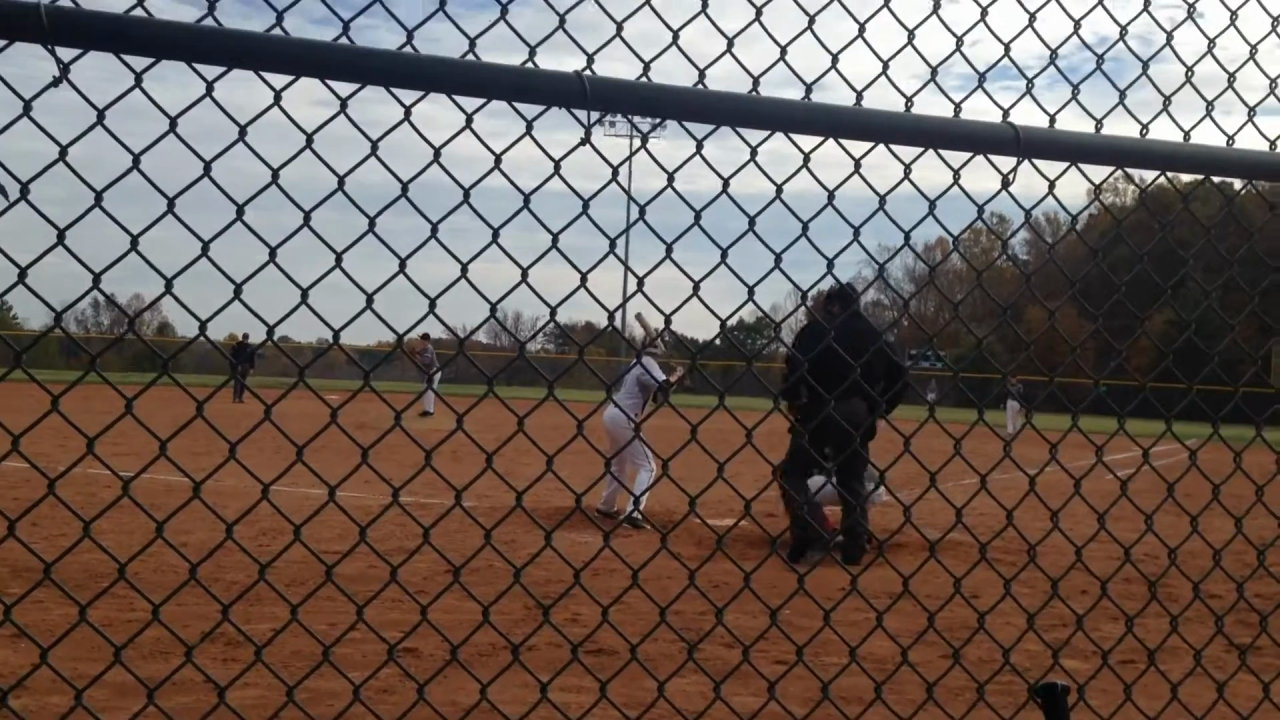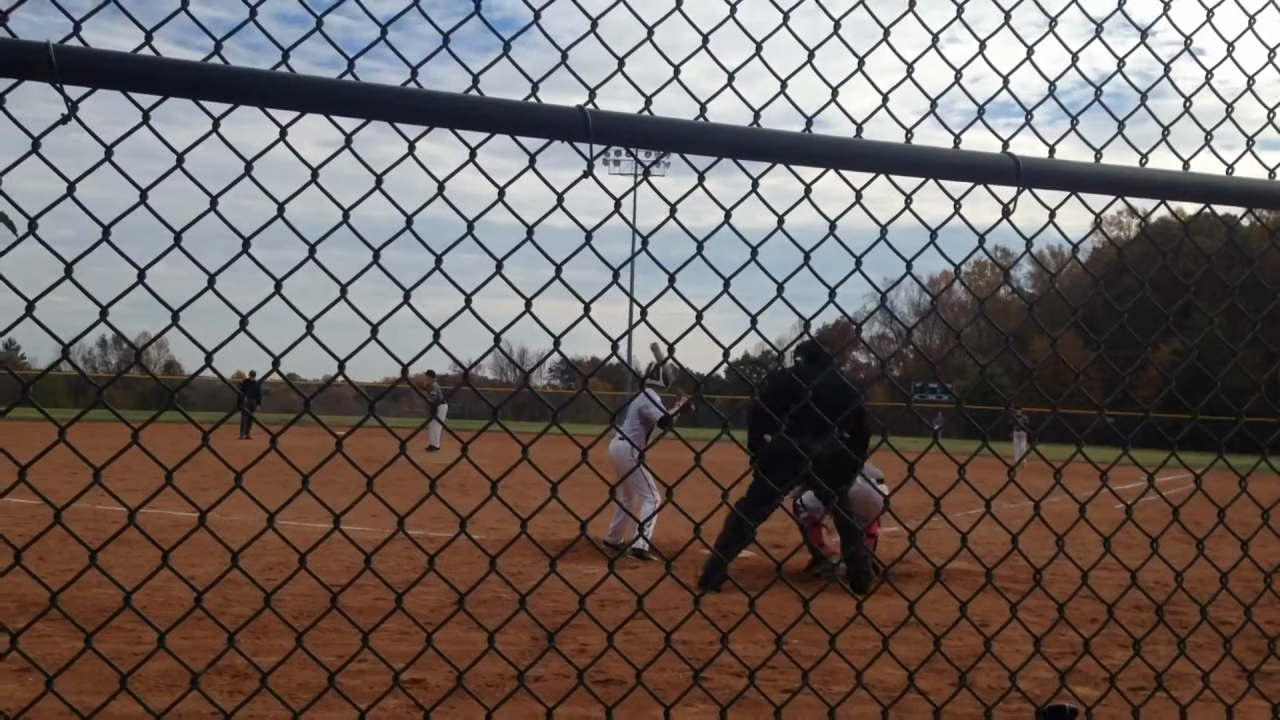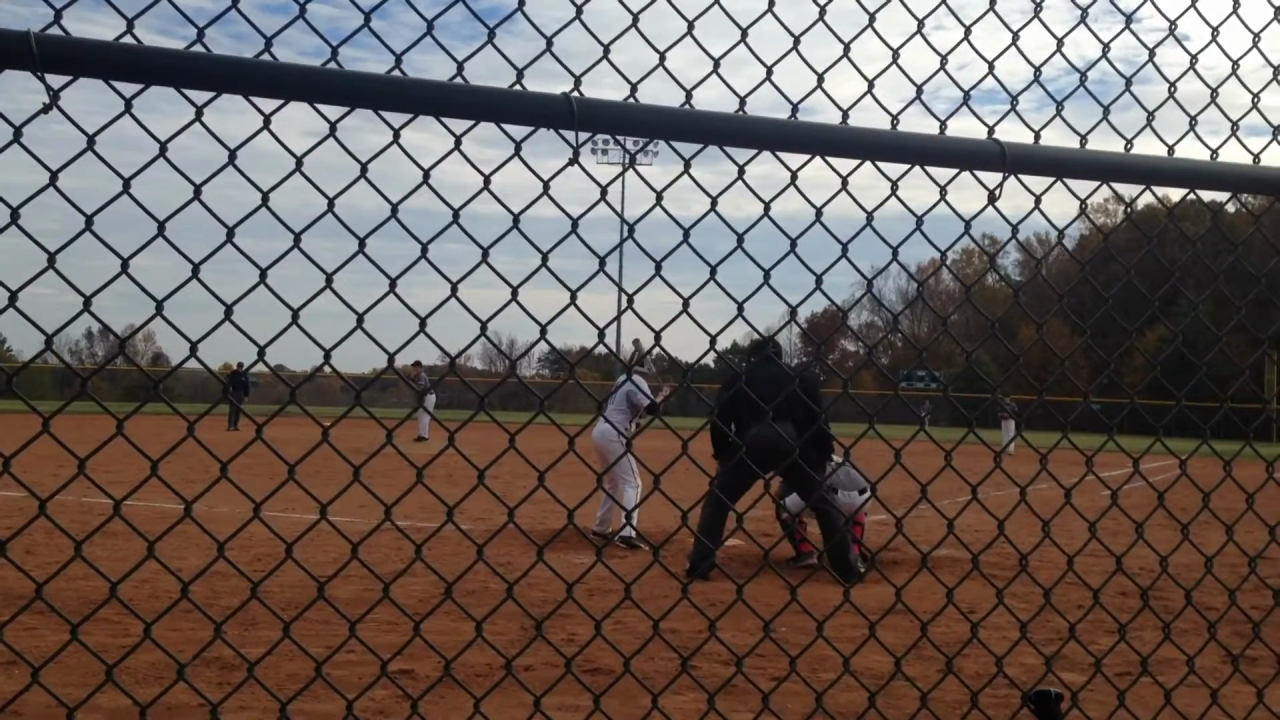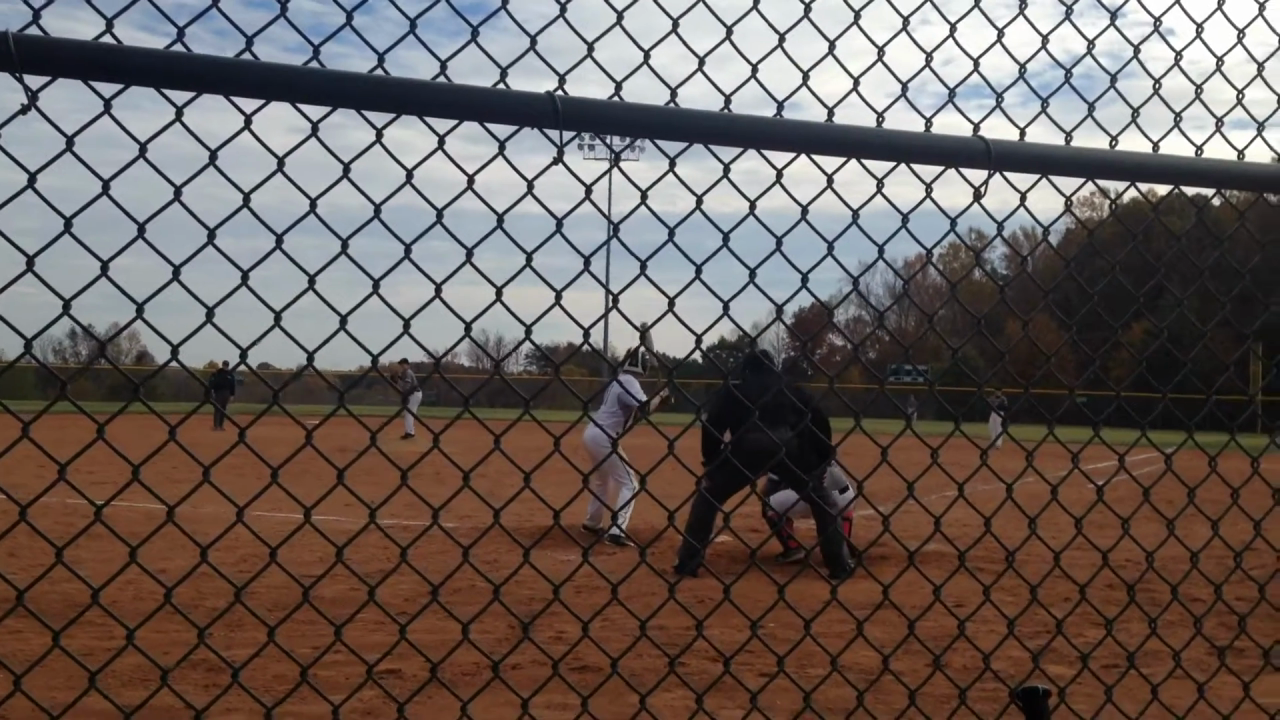
dt=0.4s
person 1, frame 1
left shoulder: (818, 328)
right shoulder: (874, 335)
left elbow: (795, 365)
right elbow: (897, 377)
left wrist: (793, 399)
right wrist: (878, 410)
left hip: (819, 412)
right hip: (858, 415)
left knee: (794, 472)
right knee: (853, 482)
left ankle: (807, 536)
right ankle: (854, 547)
person 1, frame 2
left shoulder: (783, 378)
right shoulder: (844, 386)
left elbow: (758, 414)
right elbow: (860, 432)
left wrist: (757, 451)
right wrist: (852, 464)
left hip: (786, 453)
right hip: (829, 456)
left knee: (748, 510)
right knee: (847, 514)
left ankle: (714, 573)
right ankle: (861, 578)
person 1, frame 3
left shoulder: (740, 378)
right shoulder: (801, 378)
left elbow: (720, 418)
right elbow: (818, 420)
left wrist: (722, 457)
right wrist: (822, 459)
left hip: (752, 444)
right hip: (792, 445)
left knee: (718, 499)
right knee: (823, 503)
left ankle: (700, 564)
right ankle: (848, 569)
person 1, frame 4
left shoulder: (732, 390)
right shoulder: (792, 389)
left elbow: (712, 425)
right elbow: (820, 423)
left wrist: (711, 465)
right wrist: (822, 463)
left hip: (747, 448)
right hip: (789, 448)
left knee: (708, 496)
right knee: (822, 500)
left ankle: (687, 561)
right ankle: (840, 564)
person 2, frame 1
left shoulder: (639, 363)
right shoulder: (648, 364)
left elbow: (657, 397)
right elbow: (664, 388)
left wrist: (674, 380)
right wrist: (676, 376)
left hip: (613, 415)
right hip: (624, 419)
left knee: (619, 464)
right knee: (647, 466)
left ankle: (606, 506)
right ankle: (633, 513)
person 2, frame 2
left shoulder: (643, 394)
right shoulder: (650, 396)
left elbow: (661, 421)
right elbow: (665, 423)
left wrist: (679, 410)
right wrist: (679, 407)
left hip: (618, 446)
right hip: (628, 450)
left knee: (628, 496)
right knee: (651, 498)
left ankle: (613, 539)
right ankle: (639, 545)
person 2, frame 3
left shoulder: (624, 380)
right shoulder: (637, 381)
left elbow: (636, 409)
right elbow: (652, 409)
left wrist: (657, 398)
right wrist: (662, 395)
left hip: (601, 431)
right hip: (613, 434)
left knee: (612, 483)
right knee: (631, 483)
left ankle: (601, 528)
right ankle: (627, 533)
person 2, frame 4
left shoulder: (618, 380)
right shoulder: (629, 382)
left elbow: (635, 412)
right elbow: (645, 409)
left wrist: (656, 399)
right wrist: (660, 395)
left hip: (593, 433)
right hip: (604, 438)
left knee: (601, 481)
right knee: (629, 484)
left ankle: (592, 523)
right ankle: (616, 532)
